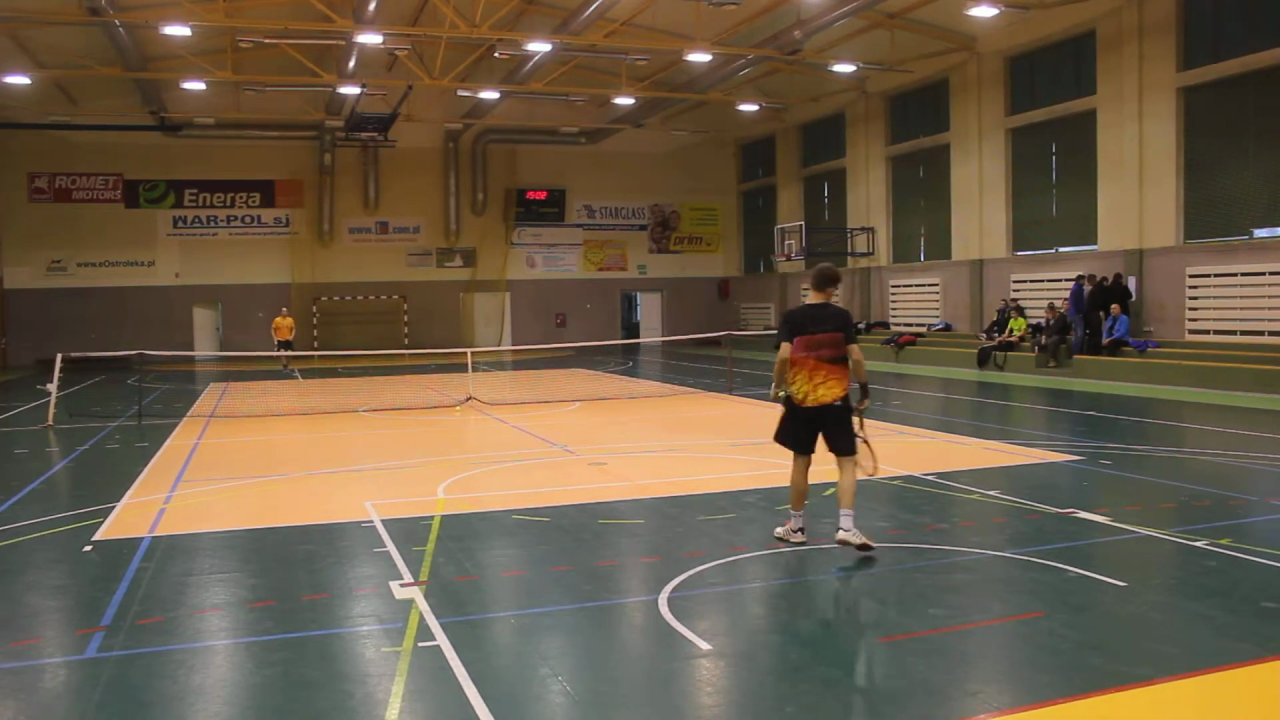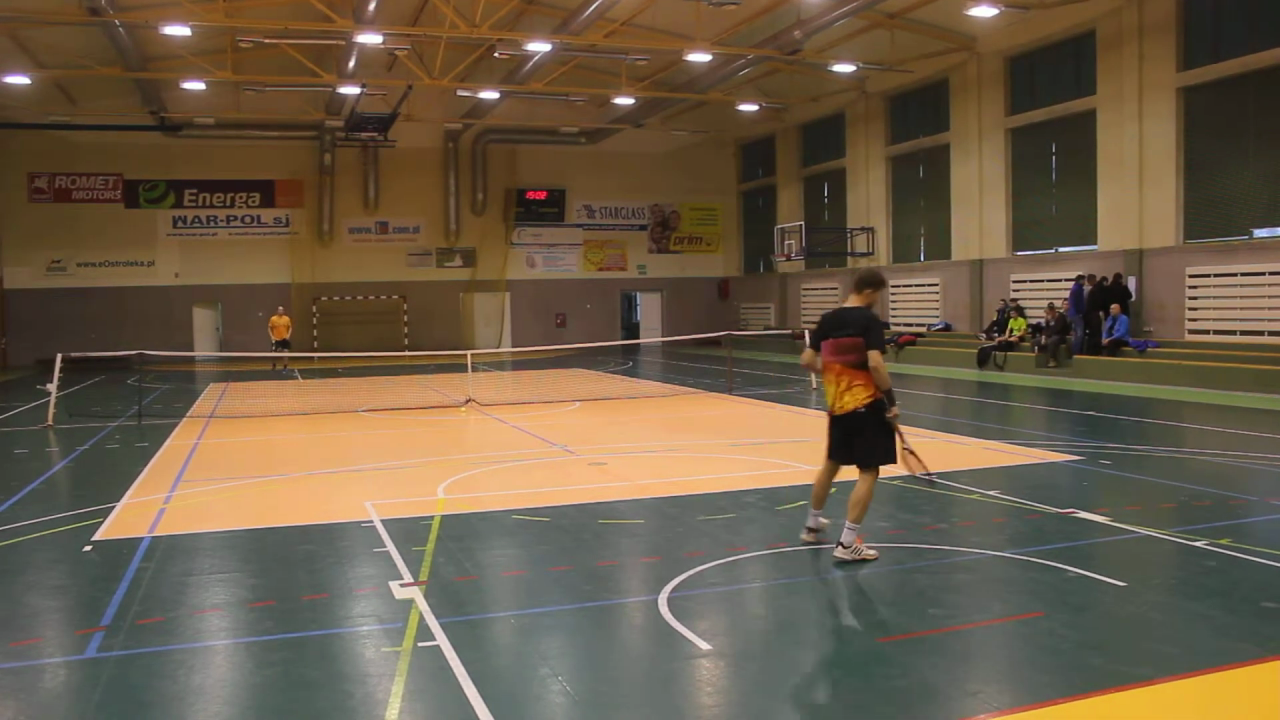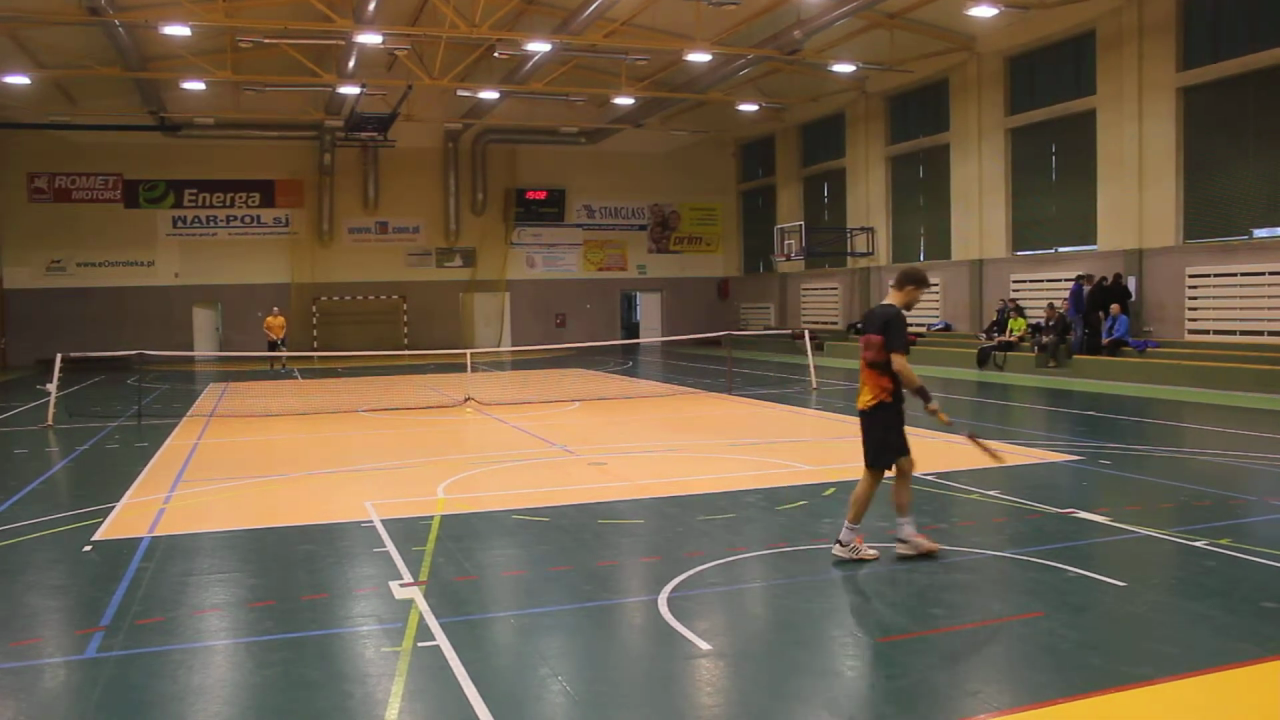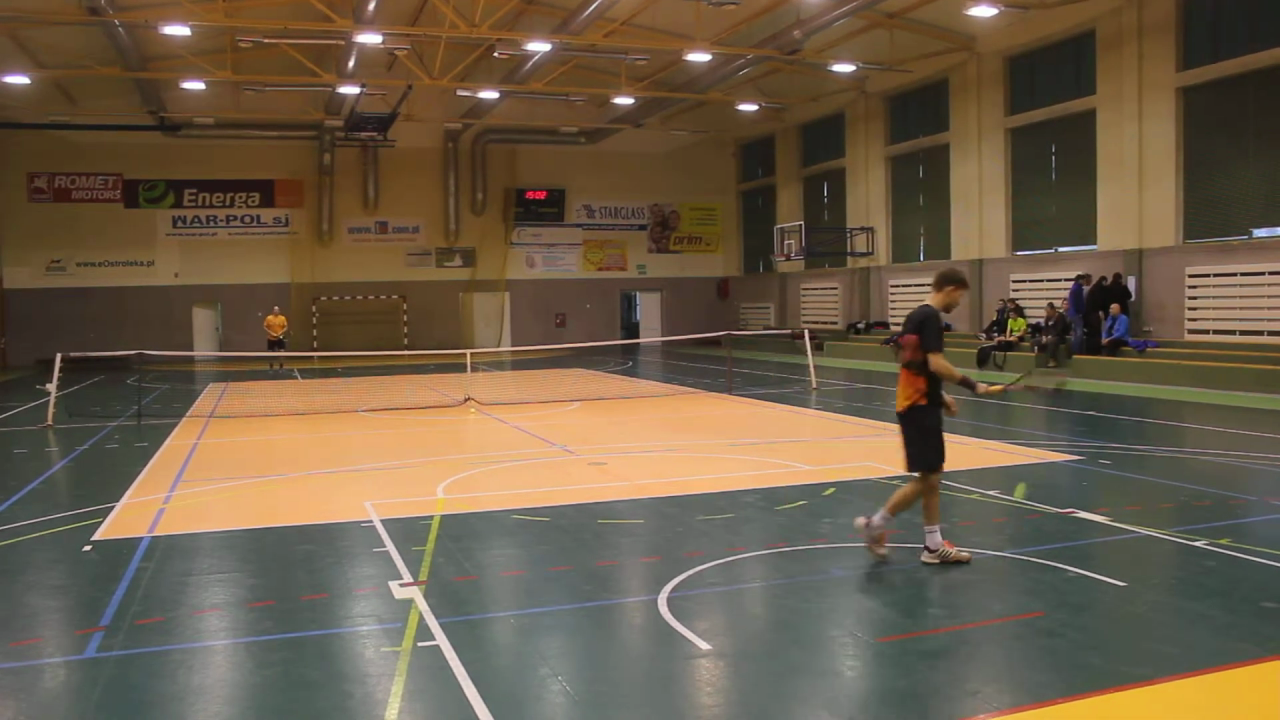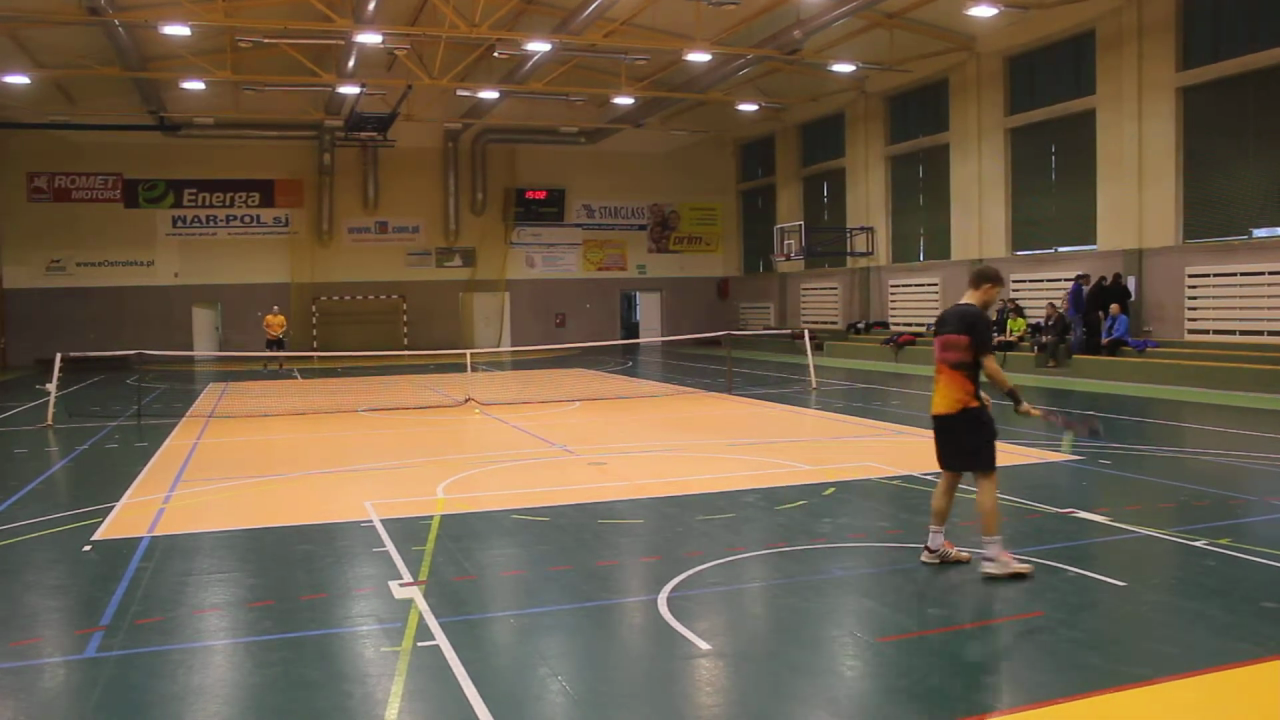
dt=0.3s
person 1, frame 1
left shoulder: (792, 317)
right shoulder: (842, 316)
left elbow: (784, 356)
right elbow: (856, 358)
left wrist: (777, 385)
right wrist: (864, 391)
left hip: (801, 400)
right hip: (836, 400)
left knee: (801, 462)
right knee: (847, 463)
left ankle: (796, 527)
right ankle: (847, 527)
person 1, frame 2
left shoulder: (827, 320)
right shoulder: (869, 320)
left elbow: (807, 361)
right elbow: (875, 364)
right wrist: (891, 400)
left hip: (838, 405)
right hip: (866, 406)
left knee: (831, 465)
right knee: (869, 472)
left ankle: (812, 524)
right ankle: (848, 541)
person 1, frame 3
left shoulder: (872, 315)
right shoulder: (895, 318)
right elbow: (899, 366)
left wrist: (886, 382)
right wrist: (926, 396)
left hip: (871, 401)
right hip: (882, 404)
left knee: (905, 466)
right knee: (874, 472)
left ankle: (907, 536)
right ankle: (847, 540)
person 1, frame 4
left shoulder: (916, 316)
right shoulder: (931, 318)
right elbow: (935, 364)
left wrist: (940, 396)
right wrist: (971, 385)
left hip: (913, 404)
right hip: (919, 407)
left knee: (930, 475)
right knee: (928, 478)
left ankle: (934, 544)
right ankle: (876, 523)
person 1, frame 5
left shoulder: (945, 316)
right shoulder: (978, 318)
right elbow: (989, 366)
right wrist: (1017, 399)
left hip: (942, 407)
right hip: (964, 409)
left knee: (950, 475)
right knee: (987, 478)
left ankle: (935, 545)
right ankle: (994, 556)
